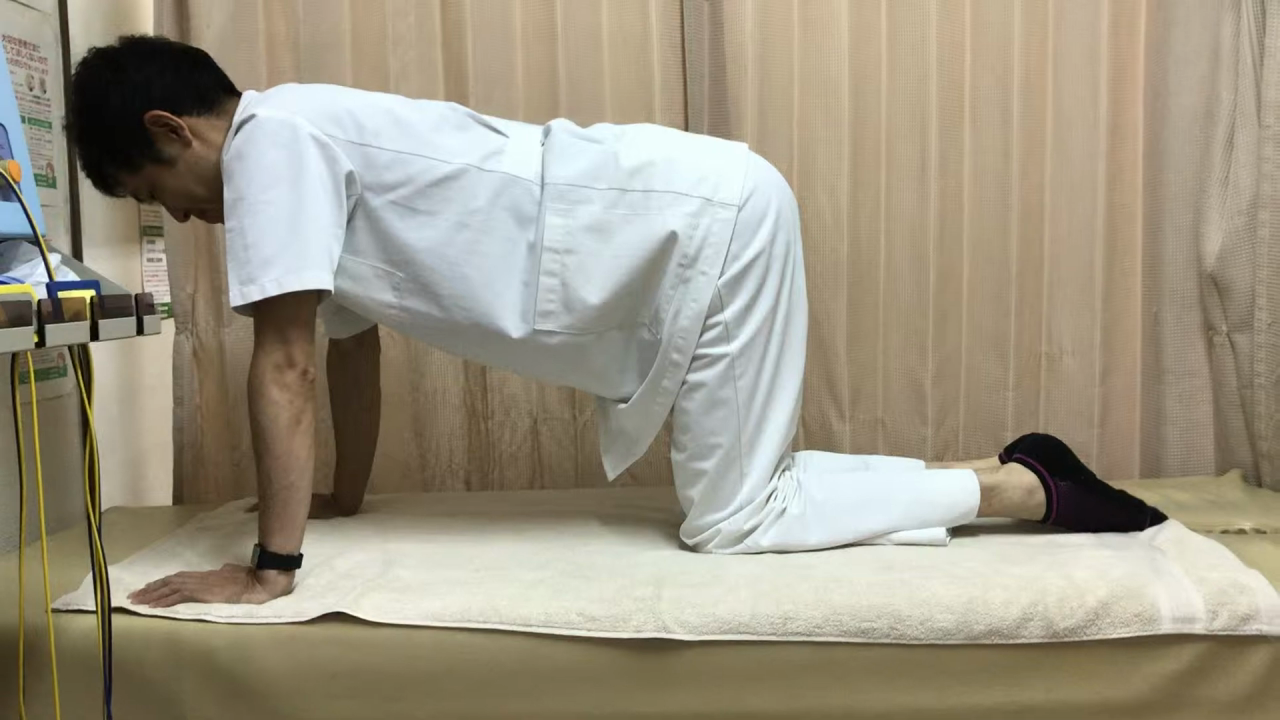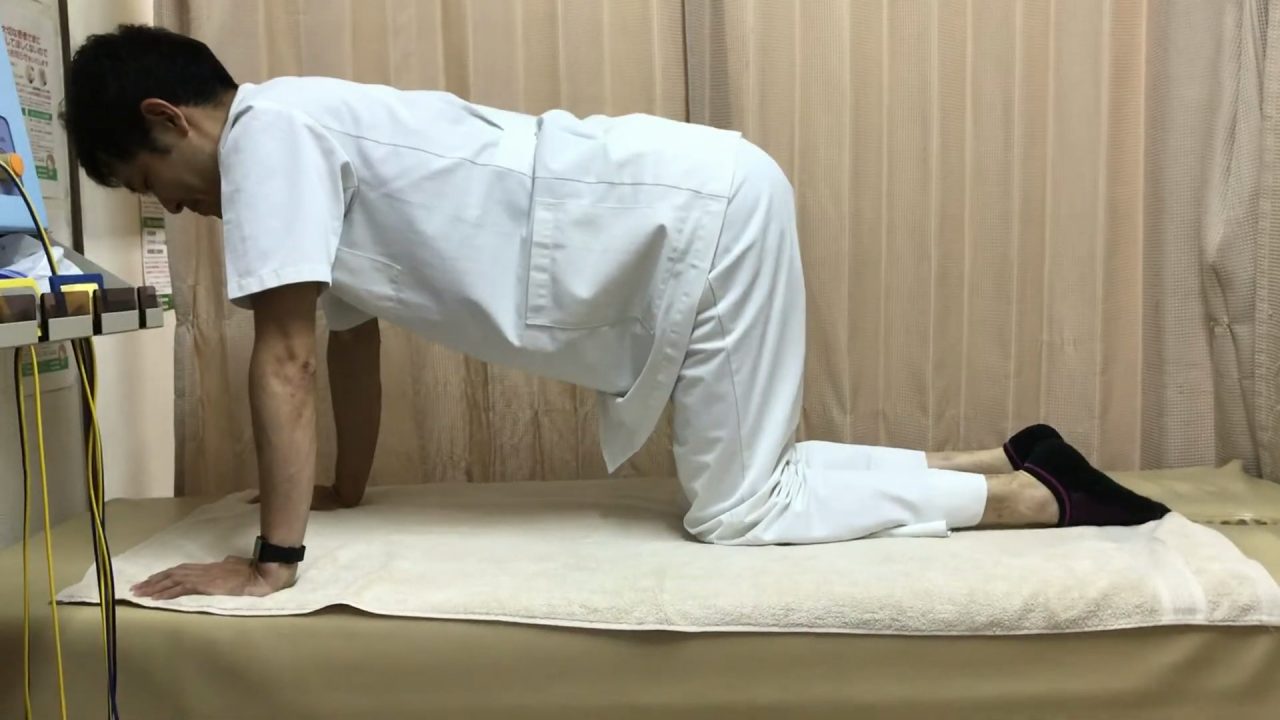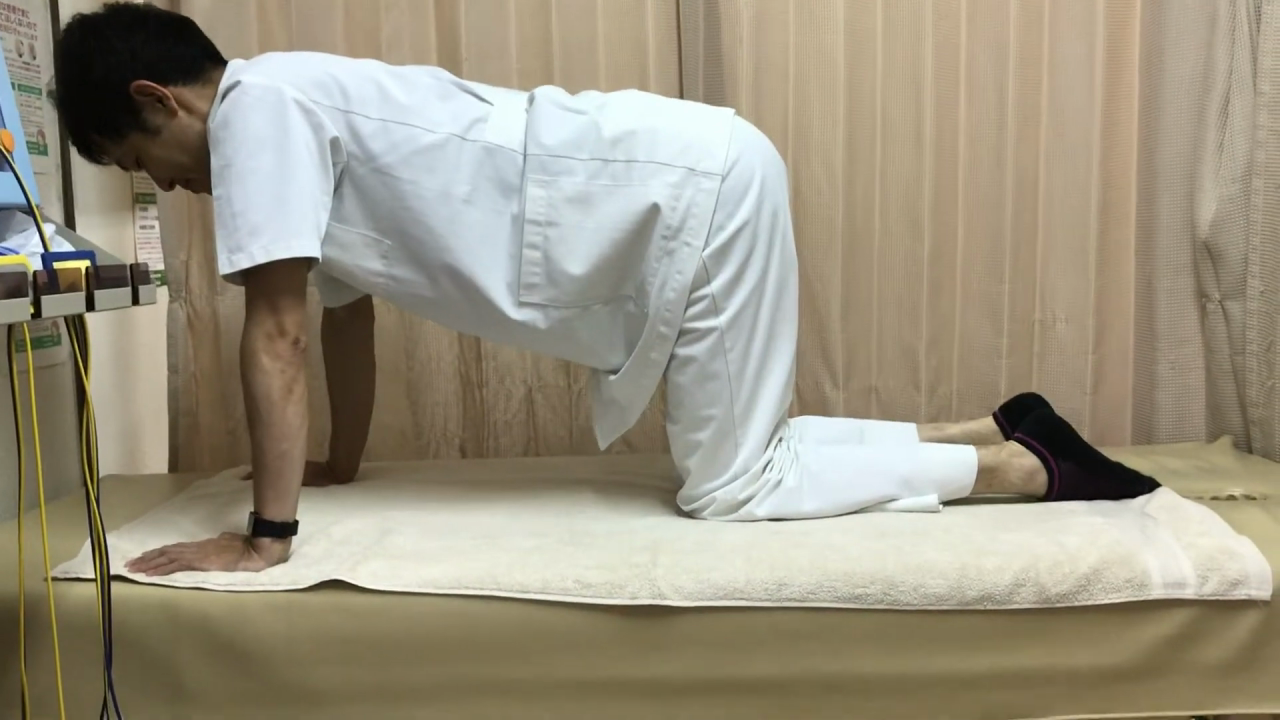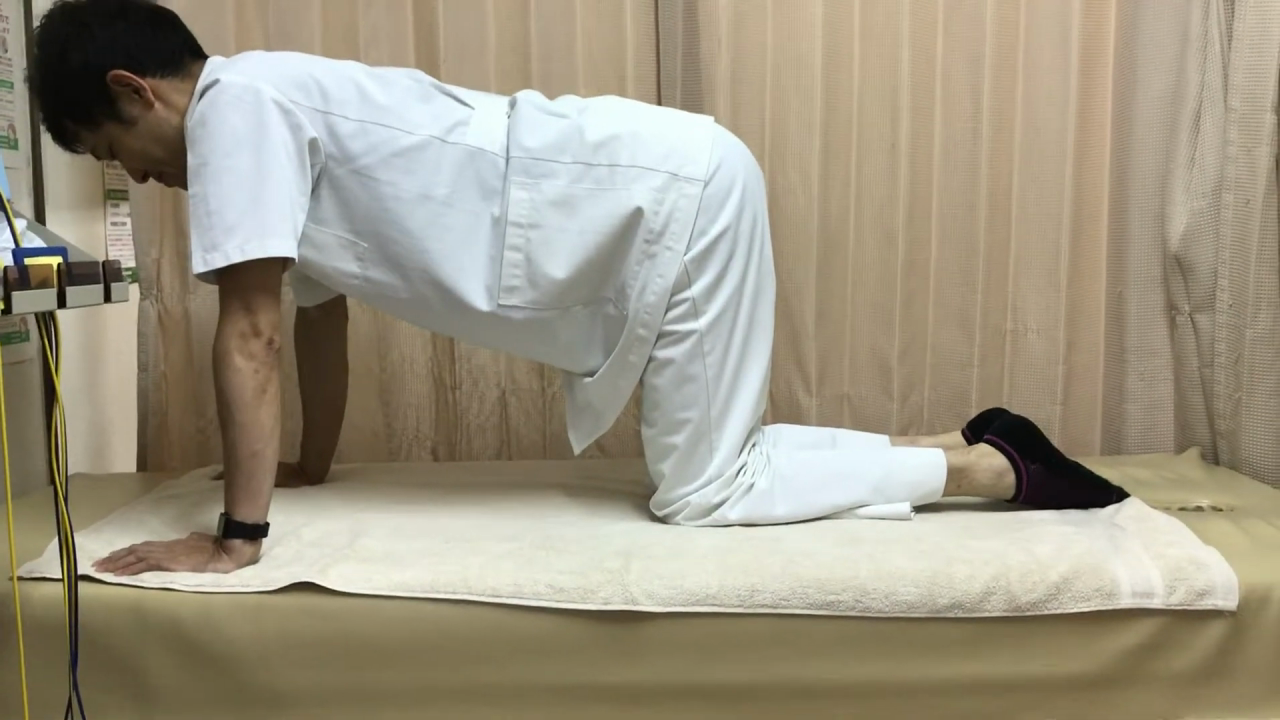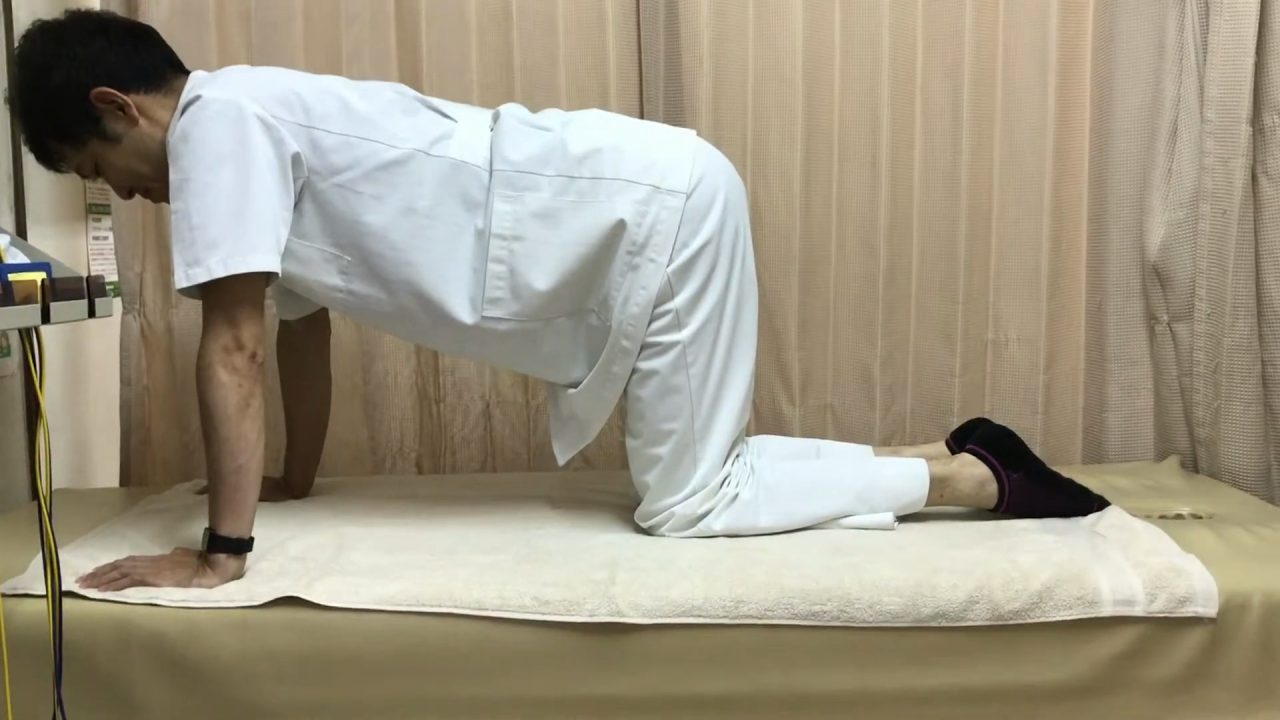
dt=1s
person 1, frame 1
left shoulder: (268, 136)
right shoulder: (315, 147)
left elbow: (282, 367)
right elbow: (350, 342)
left wrist: (271, 563)
right wrist: (343, 495)
left hip: (709, 216)
right hip: (696, 222)
left knee: (730, 523)
right knee: (740, 491)
left ankle: (1024, 489)
right ankle: (1002, 469)
person 1, frame 2
left shoulder: (266, 130)
right shoulder: (315, 141)
left elbow: (283, 361)
right elbow: (350, 336)
left wrist: (274, 556)
right wrist: (345, 488)
left hip: (703, 211)
right hip: (694, 210)
left knee: (736, 513)
right knee: (746, 480)
left ankle: (1035, 497)
right ankle: (1006, 460)
person 1, frame 3
left shoulder: (255, 104)
right shoulder: (306, 113)
left elbow: (273, 337)
right elbow: (346, 309)
left wrist: (266, 533)
right wrist: (340, 461)
left hip: (699, 185)
right hip: (684, 190)
left knee: (729, 489)
right knee: (739, 456)
left ankle: (1022, 465)
right ankle: (990, 430)
person 1, frame 4
left shoulder: (233, 104)
right shoulder: (284, 116)
left elbow: (246, 337)
right elbow: (319, 310)
left wrist: (237, 532)
right wrist: (311, 464)
left hip: (675, 192)
right hip: (660, 195)
left knee: (703, 493)
right knee: (710, 463)
left ankle: (994, 468)
right ankle: (966, 444)
person 1, frame 5
left shoulder: (215, 118)
right shoulder: (263, 125)
left elbow: (231, 350)
right elbow: (301, 322)
left wrist: (222, 548)
right wrist: (296, 478)
left hip: (657, 205)
right hip: (641, 214)
left knee: (686, 504)
right knee: (694, 475)
left ankle: (973, 477)
right ankle: (949, 453)
